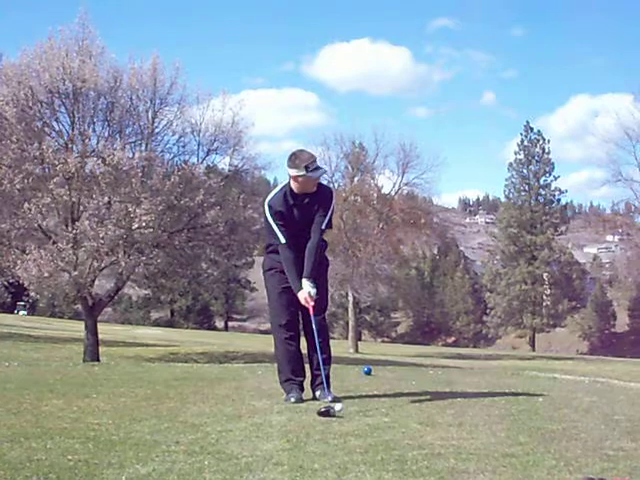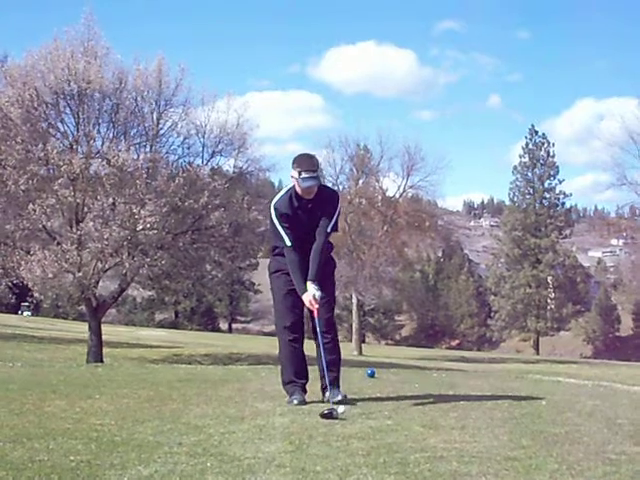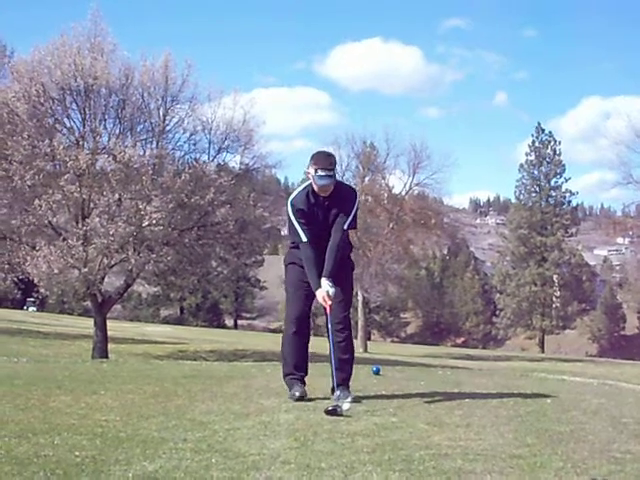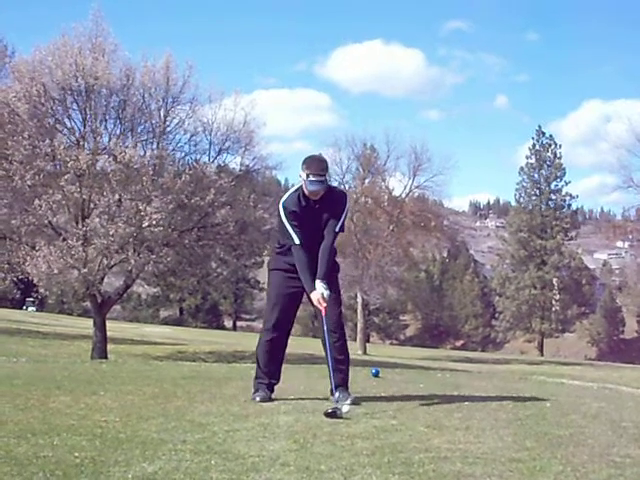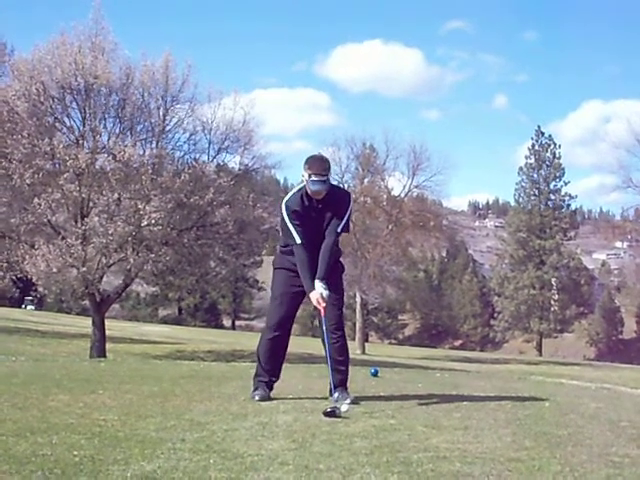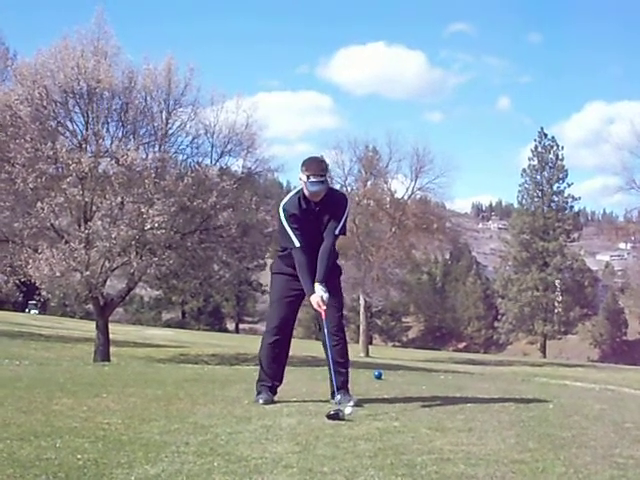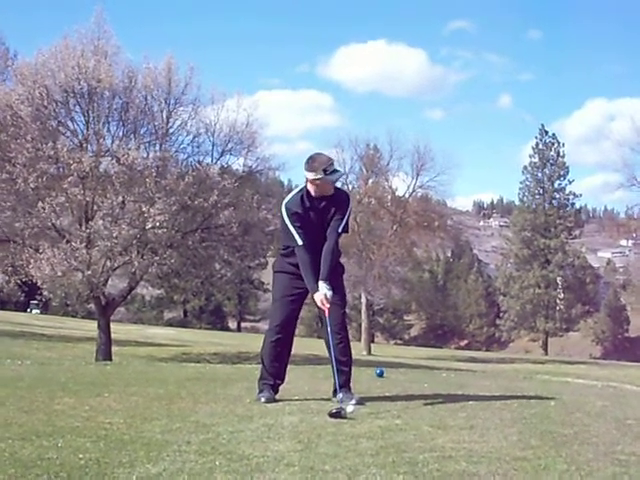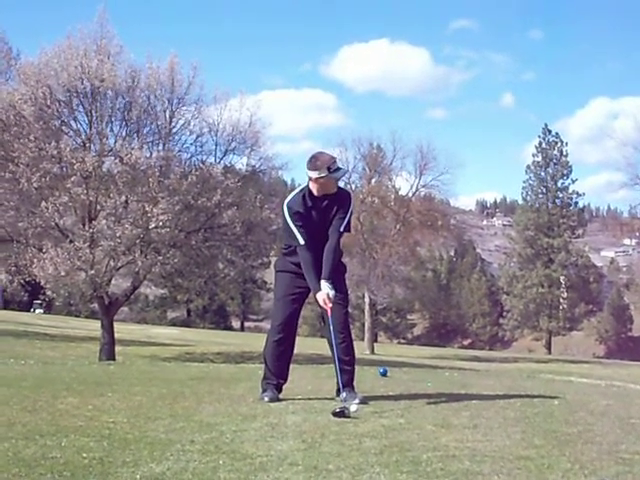
dt=0.4s
person 1, frame 1
left shoulder: (324, 195)
right shoulder: (274, 202)
left elbow: (316, 238)
right elbow: (285, 247)
left wrist: (308, 280)
right wrist: (298, 287)
left hip: (313, 263)
right hip: (280, 263)
left knee: (317, 322)
right knee: (284, 324)
left ankle: (321, 385)
right ankle: (292, 385)
person 1, frame 2
left shoulder: (330, 197)
right shoulder: (280, 204)
left elbow: (321, 240)
right elbow: (290, 249)
left wrist: (312, 282)
right wrist: (302, 289)
left hip: (320, 264)
right hip: (285, 266)
left knee: (326, 323)
right knee: (289, 326)
left ankle: (331, 385)
right ankle: (295, 388)
person 1, frame 3
left shoulder: (348, 195)
right shoulder: (297, 200)
left elbow: (338, 238)
right elbow: (306, 245)
left wrist: (327, 278)
right wrist: (316, 285)
left hip: (337, 263)
right hip: (302, 261)
left knee: (341, 321)
right knee: (296, 318)
left ankle: (341, 385)
right ankle: (295, 380)
person 1, frame 4
left shoulder: (338, 198)
right shoulder: (288, 203)
left elbow: (329, 241)
right elbow: (298, 248)
left wrist: (321, 281)
right wrist: (310, 288)
left hip: (324, 266)
right hip: (287, 265)
left knee: (334, 323)
right knee: (274, 324)
left ankle: (340, 387)
right ankle: (263, 385)
person 1, frame 5
left shoulder: (342, 198)
right shoulder: (291, 202)
left elbow: (331, 240)
right elbow: (300, 247)
left wrist: (321, 281)
right wrist: (310, 288)
left hip: (327, 266)
right hip: (292, 264)
left knee: (334, 324)
right knee: (277, 322)
left ankle: (339, 387)
right ankle: (263, 382)
person 1, frame 6
left shoulder: (339, 201)
right shoulder: (289, 206)
left elbow: (328, 243)
right elbow: (299, 250)
left wrist: (320, 284)
right wrist: (309, 291)
left hip: (326, 270)
right hip: (289, 269)
left knee: (335, 326)
right knee: (277, 326)
left ankle: (341, 390)
right ankle: (266, 387)
person 1, frame 7
left shoulder: (341, 199)
right shoulder: (292, 204)
left elbow: (332, 241)
right elbow: (301, 248)
left wrist: (324, 282)
right wrist: (313, 289)
left hip: (328, 268)
right hip: (292, 267)
left knee: (337, 325)
right knee: (280, 324)
left ankle: (343, 388)
right ankle: (268, 385)
person 1, frame 8
left shoulder: (343, 198)
right shoulder: (293, 204)
left elbow: (333, 241)
right elbow: (303, 248)
left wrist: (326, 281)
right wrist: (315, 289)
left hip: (330, 267)
right hip: (293, 266)
left knee: (340, 324)
right knee: (282, 323)
left ankle: (346, 387)
right ankle: (271, 385)
